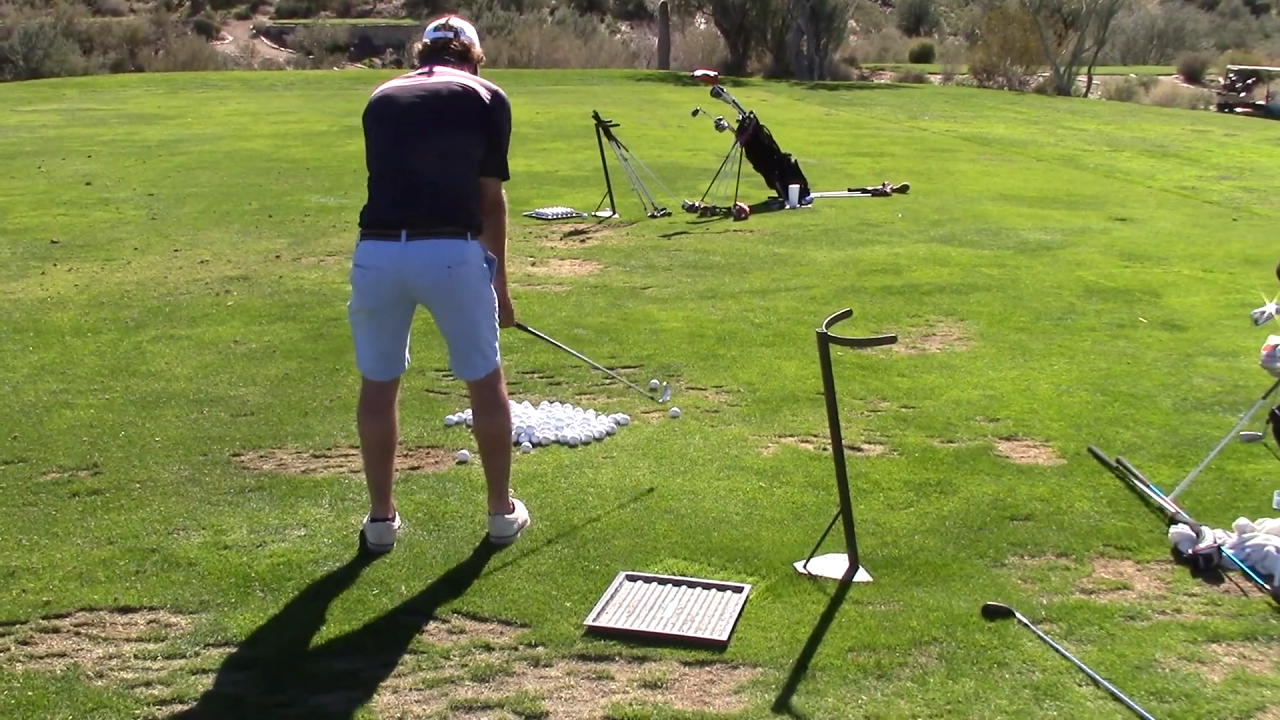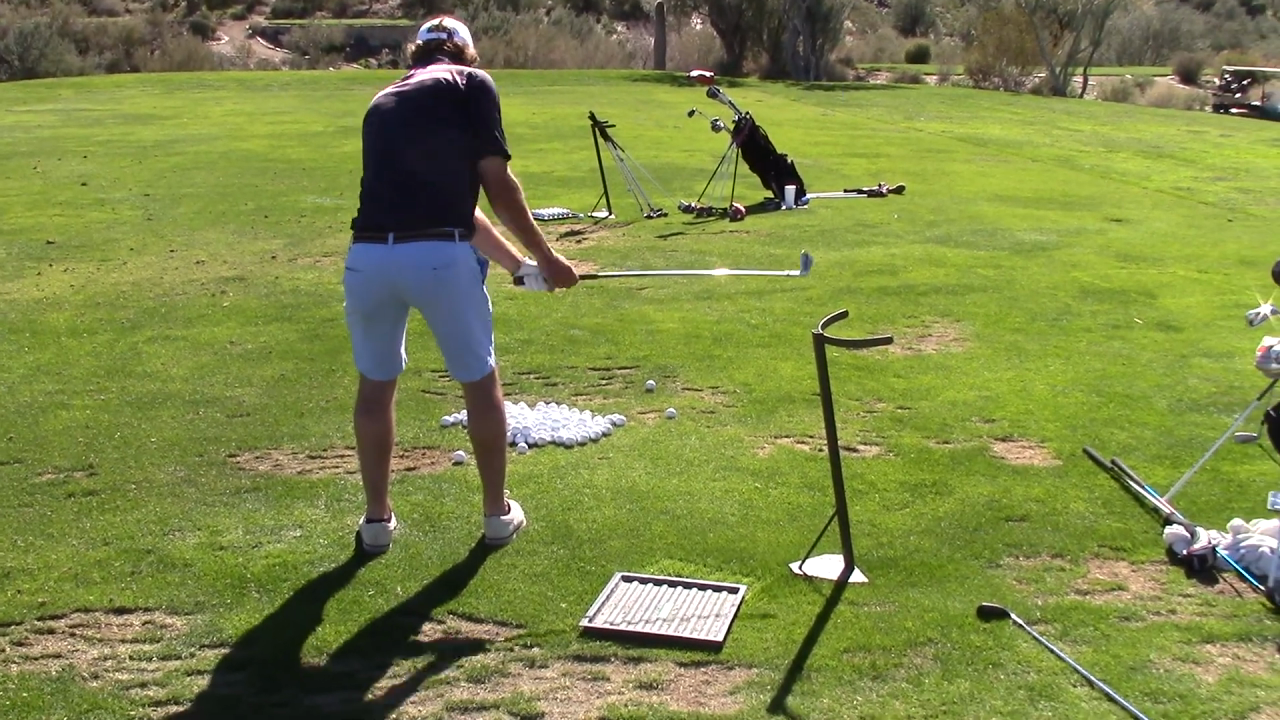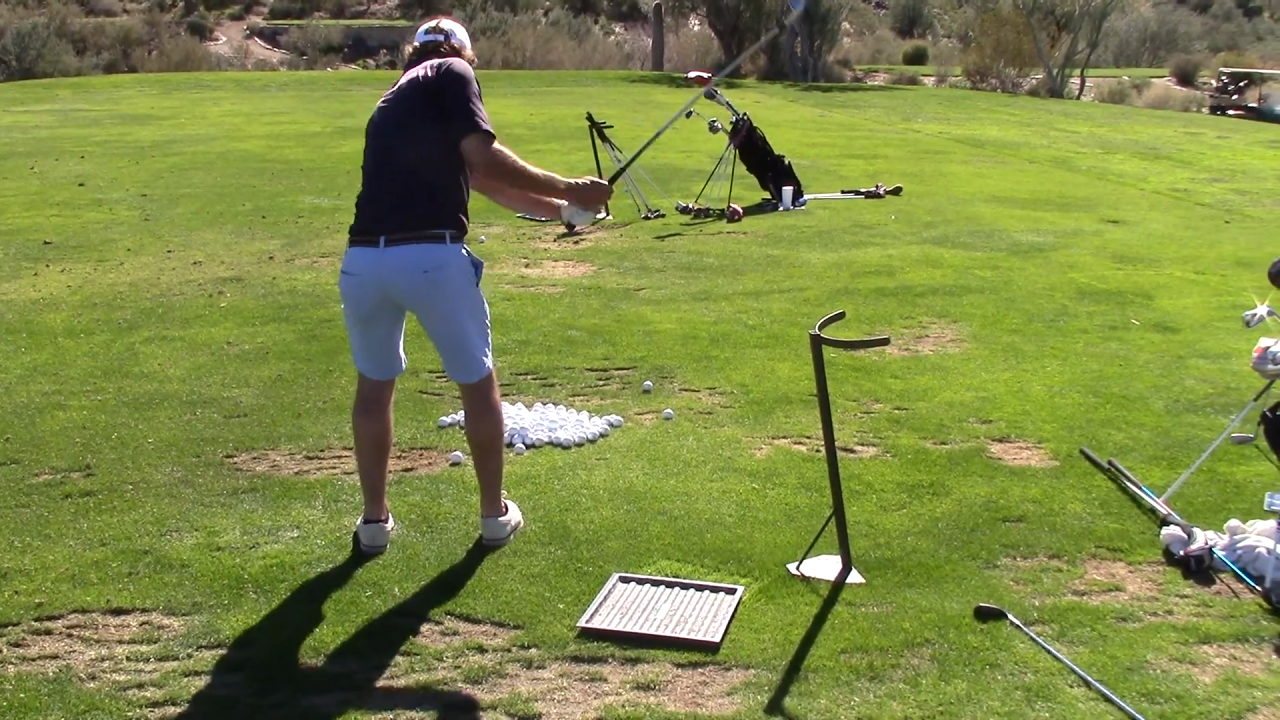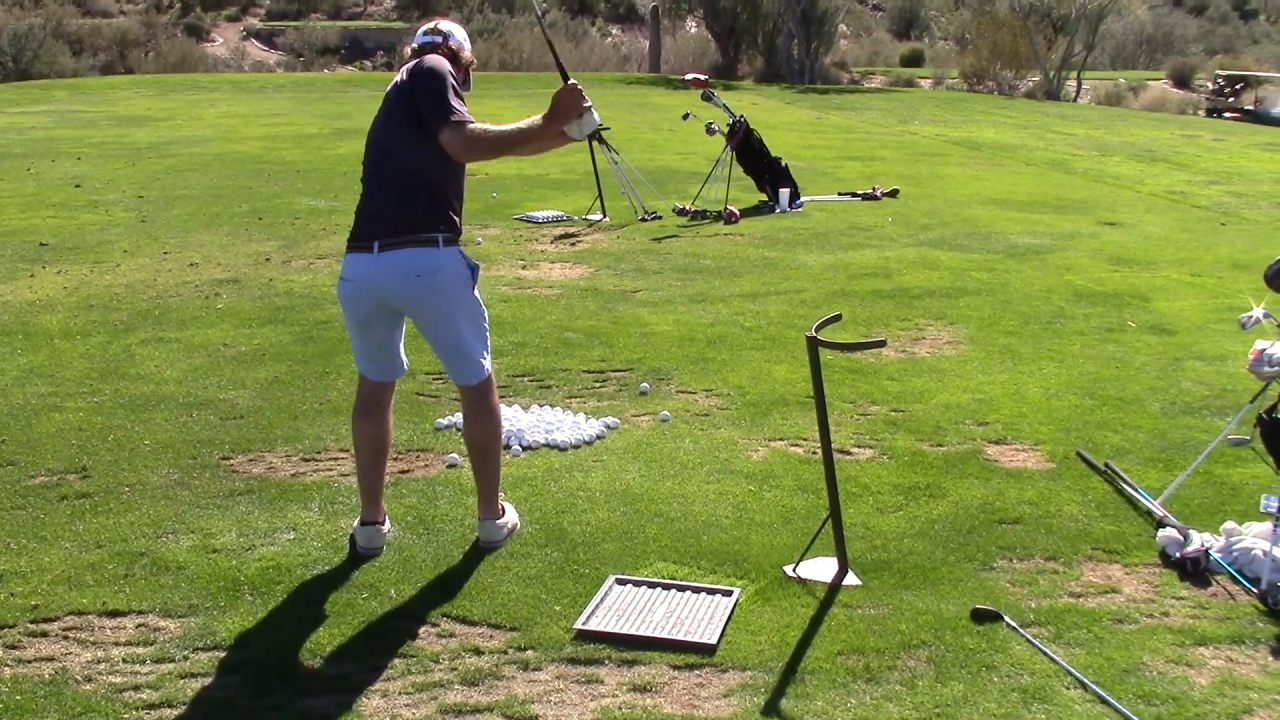
dt=0.1s
person 1, frame 1
left shoulder: (381, 99)
right shoulder: (485, 96)
right elbow: (489, 203)
right wrist: (500, 290)
left hip: (377, 254)
right hip: (448, 254)
left knee: (378, 386)
right knee: (485, 382)
left ankle: (380, 519)
right ankle: (500, 511)
person 1, frame 2
left shoulder: (380, 105)
right shoulder: (472, 84)
right elbow: (496, 181)
left wrist: (514, 263)
right wrist: (543, 257)
left hip: (368, 255)
right hip: (438, 254)
left knee: (375, 386)
right knee: (480, 384)
left ankle: (377, 519)
right ankle: (497, 512)
person 1, frame 3
left shoulder: (386, 108)
right shoulder: (448, 76)
left elbow: (478, 181)
right elbow: (484, 159)
left wrist: (555, 206)
right wrist: (568, 190)
left hip: (363, 258)
right hip: (433, 256)
left knee: (374, 385)
right knee: (477, 384)
left ankle: (375, 518)
right ankle: (494, 512)
person 1, frame 4
left shoulder: (398, 102)
right shoulder: (432, 72)
right elbow: (466, 143)
left wrist: (556, 127)
right wrist: (547, 122)
left hip: (361, 263)
right hip: (428, 260)
left knee: (374, 387)
right knee: (477, 385)
left ankle: (371, 520)
right ankle: (491, 514)
